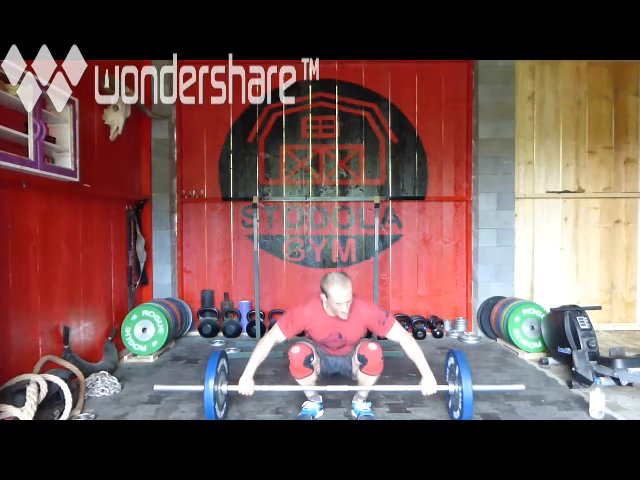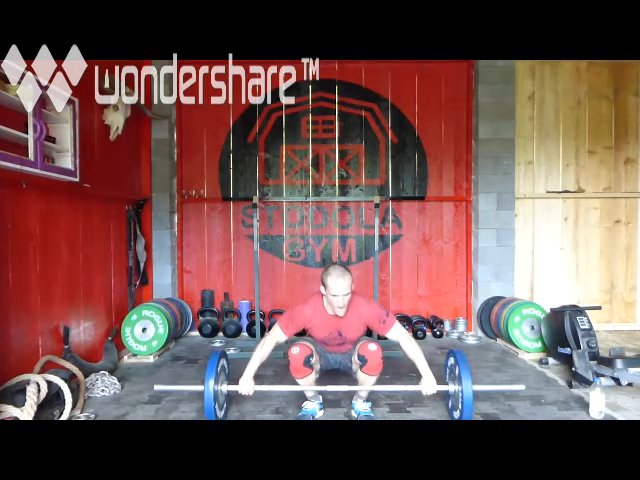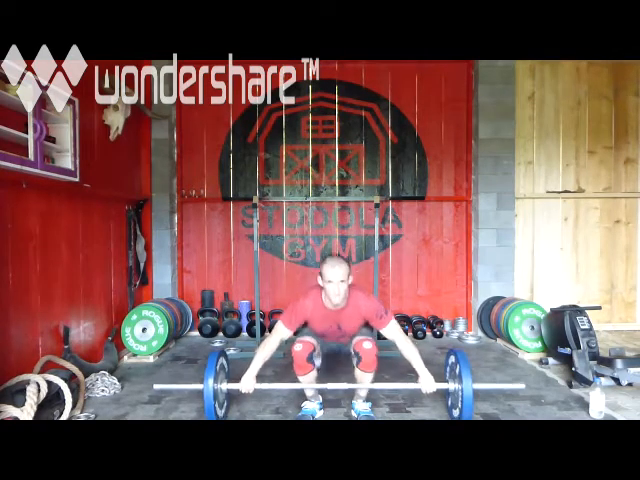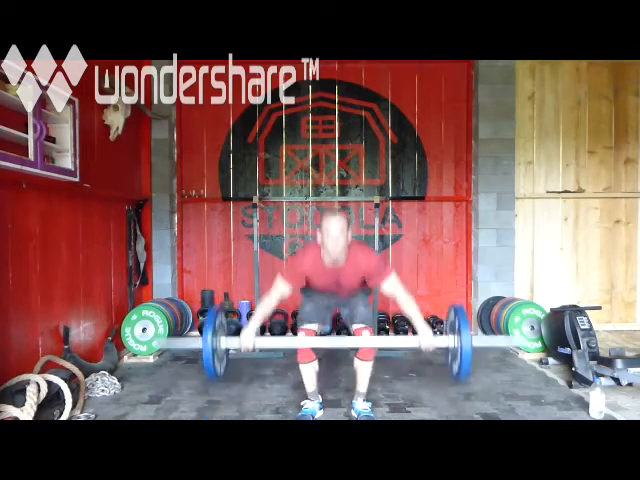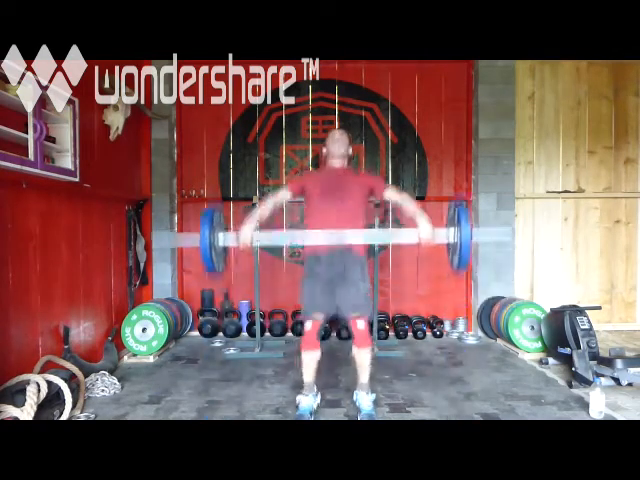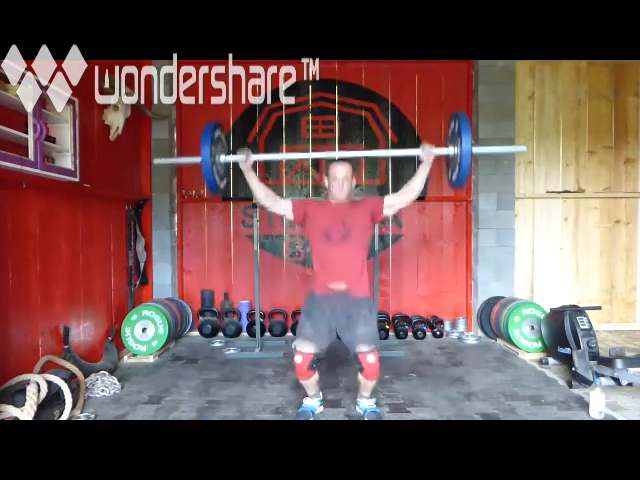
dt=0.3s
person 1, frame 1
left shoulder: (366, 309)
right shoulder: (306, 311)
left elbow: (404, 337)
right elbow: (270, 339)
left wrist: (427, 375)
right wrist: (247, 376)
left hip: (352, 359)
right hip: (321, 358)
left knee: (373, 351)
right knee: (297, 353)
left ankle: (360, 401)
right ankle: (313, 401)
person 1, frame 2
left shoulder: (366, 308)
right shoulder: (306, 310)
left elbow: (404, 337)
right elbow: (271, 339)
left wrist: (426, 375)
right wrist: (248, 375)
left hip: (352, 354)
right hip: (320, 353)
left knee: (373, 352)
right knee: (297, 354)
left ankle: (360, 401)
right ankle: (313, 401)
person 1, frame 3
left shoulder: (364, 302)
right shoulder: (306, 303)
left elbow: (399, 336)
right elbow: (275, 337)
left wrist: (423, 373)
right wrist: (251, 373)
left hip: (353, 338)
right hip: (320, 339)
left knee: (368, 349)
right knee: (300, 349)
left ankle: (360, 402)
right ankle: (312, 402)
person 1, frame 4
left shoulder: (364, 258)
right shoulder: (306, 259)
left elbow: (398, 290)
right elbow: (275, 293)
left wrist: (422, 328)
right wrist: (251, 328)
left hip: (355, 294)
right hip: (317, 295)
left knee: (365, 338)
right knee: (305, 338)
left ankle: (360, 402)
right ankle: (312, 403)
person 1, frame 5
left shoulder: (363, 179)
right shoulder: (310, 178)
left elbow: (397, 197)
right elbow: (276, 198)
left wrist: (421, 218)
right wrist: (251, 222)
left hip: (352, 258)
right hip: (318, 259)
left knee: (360, 326)
right knee: (311, 327)
left ankle: (363, 395)
right ankle: (308, 395)
person 1, frame 6
left shoulder: (366, 210)
right shoulder: (311, 210)
left elbow: (406, 196)
right elbow: (271, 201)
left wrist: (426, 163)
right wrist: (247, 169)
left hip: (357, 300)
right hip: (321, 299)
left knee: (370, 364)
right knee: (302, 361)
left ankle: (365, 400)
right ankle: (313, 399)
